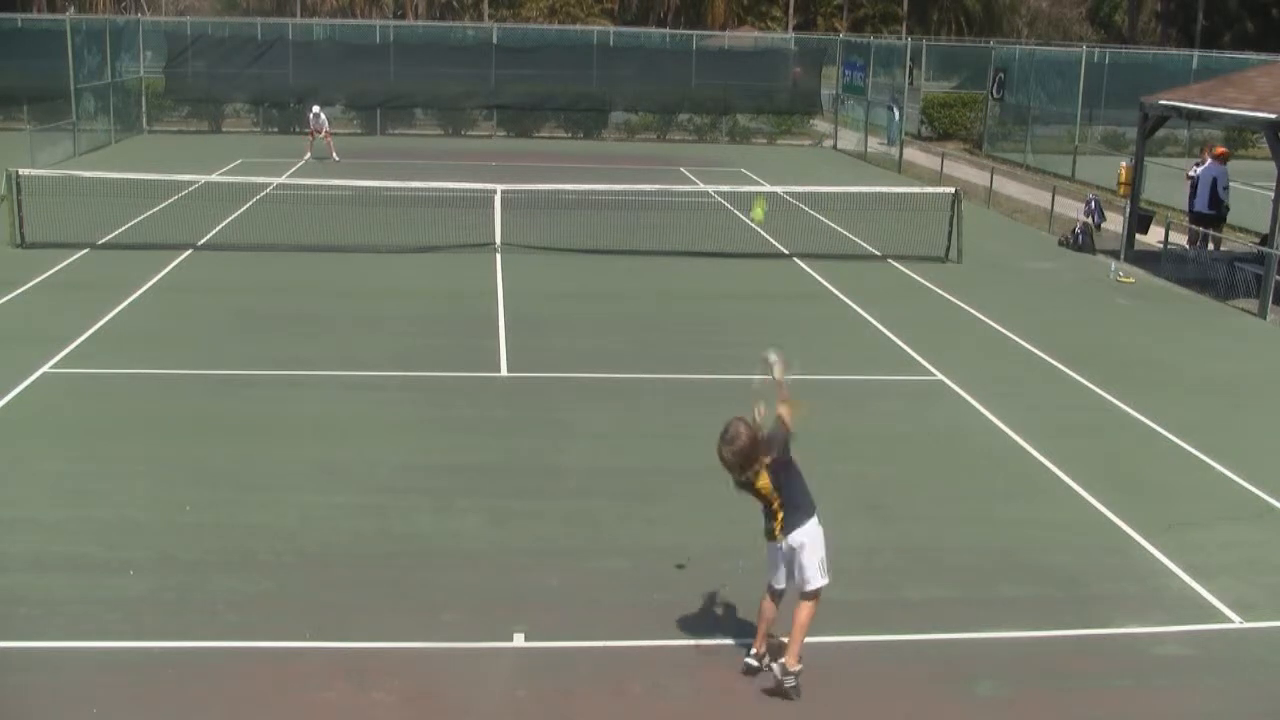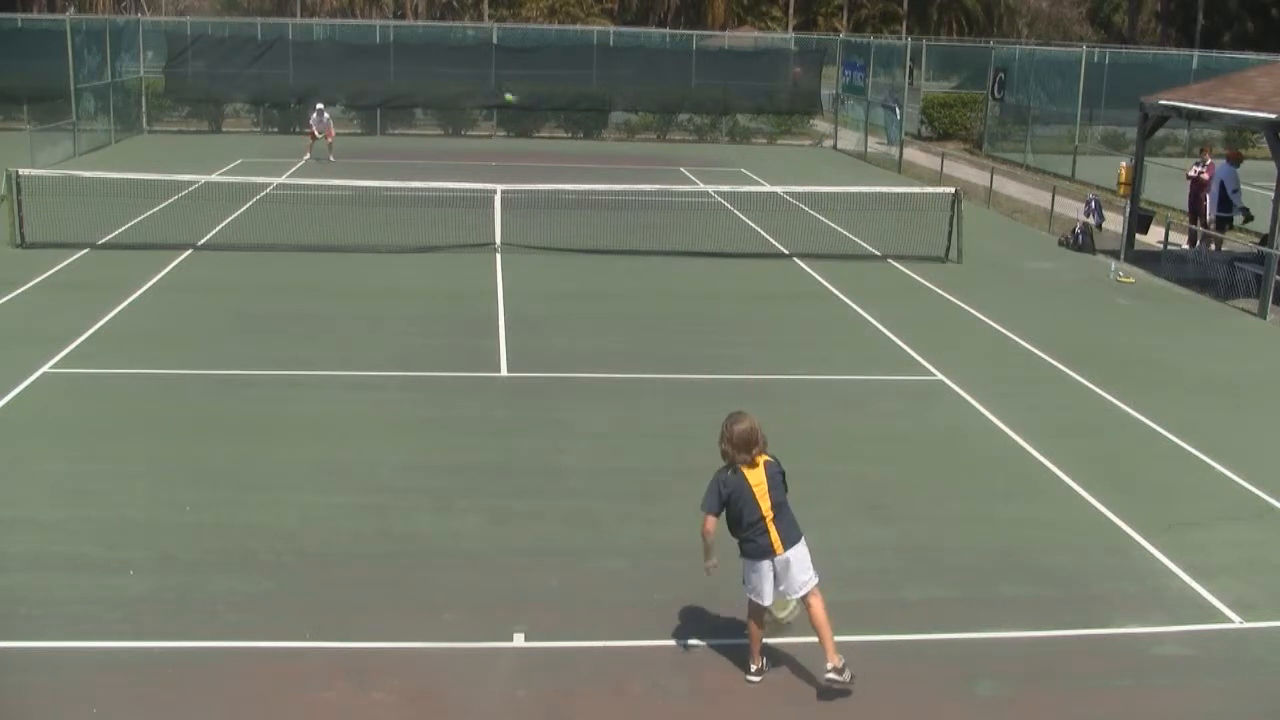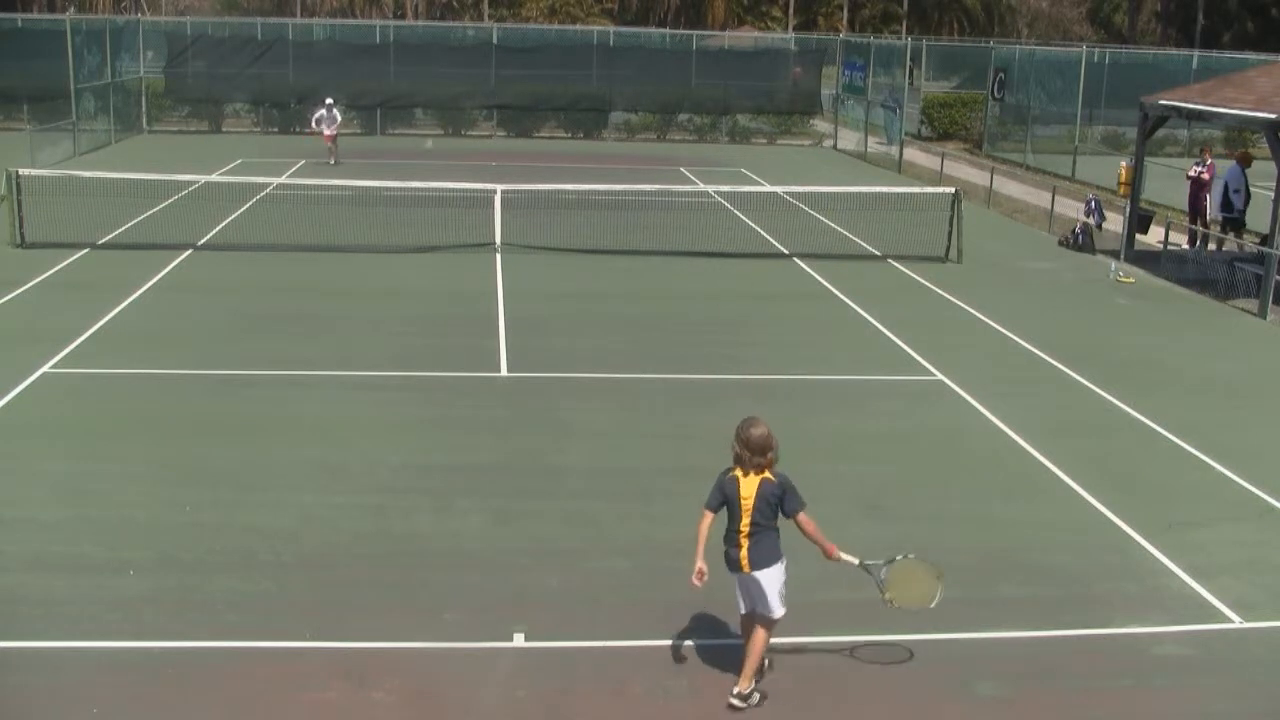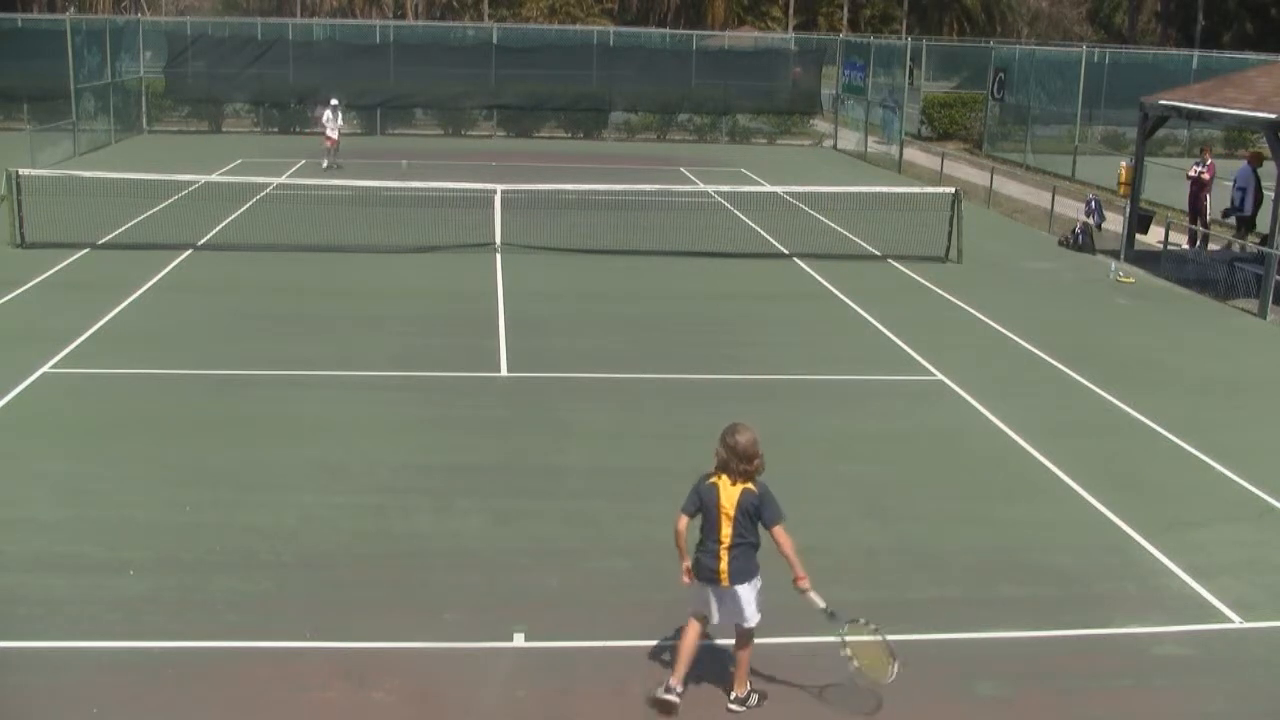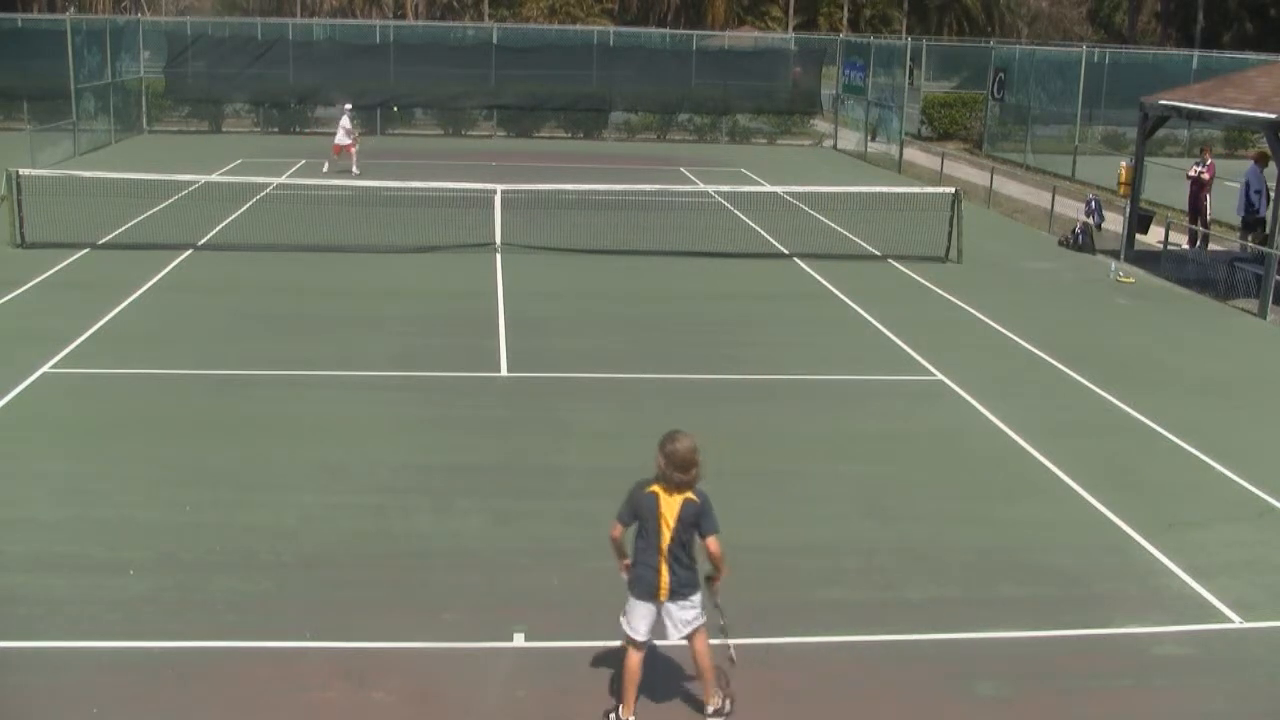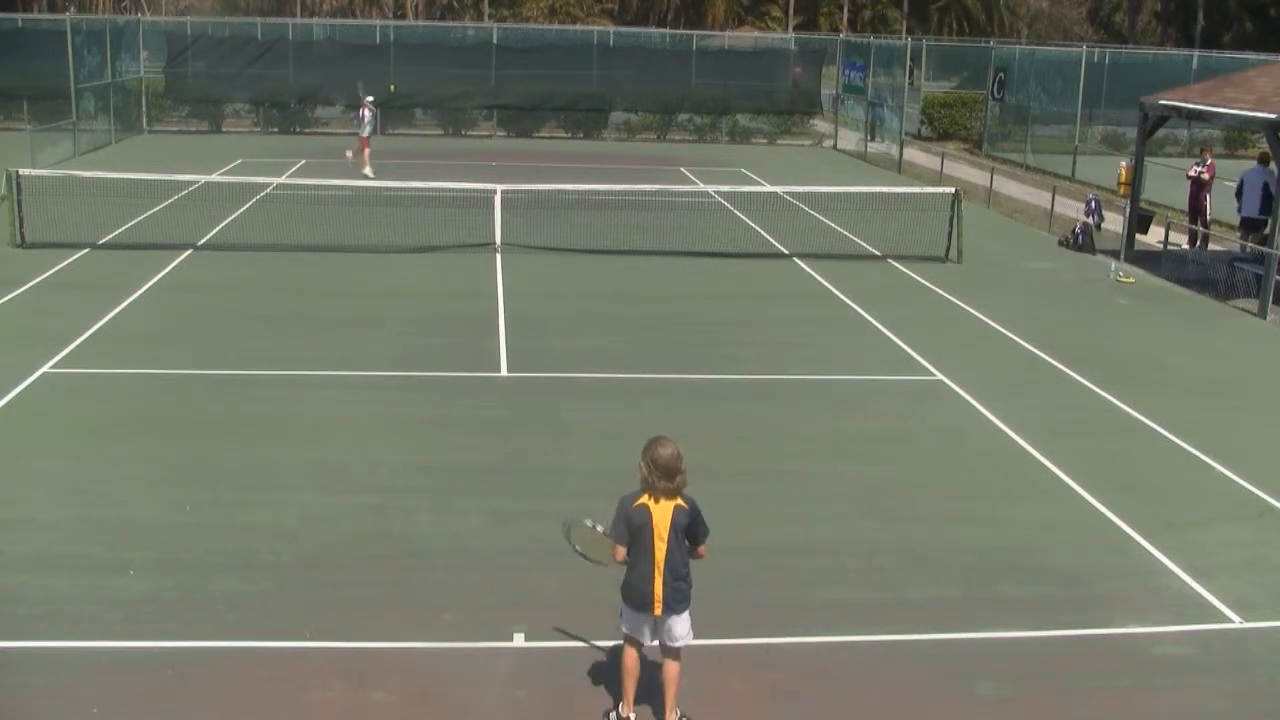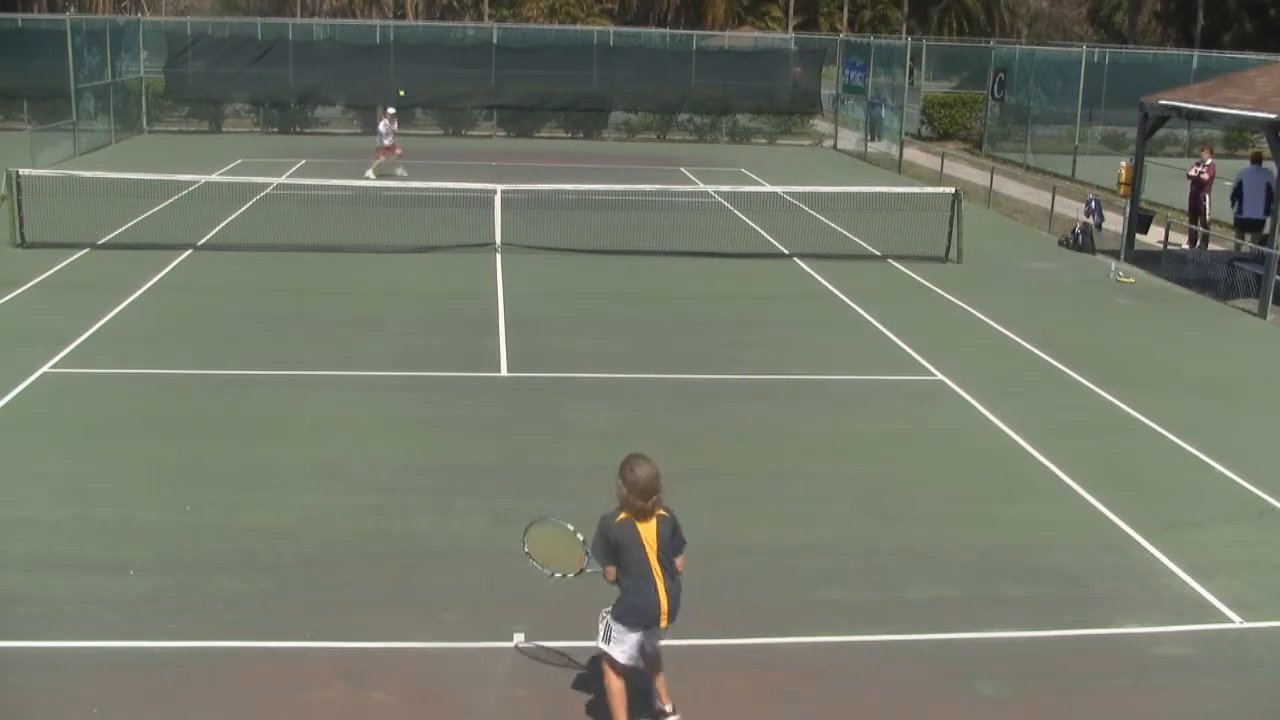
dt=0.4s
person 1, frame 1
left shoulder: (737, 471)
right shoulder: (773, 454)
right elbow: (784, 415)
left wrist: (756, 420)
right wrist: (781, 384)
left hip: (776, 533)
right hip: (802, 529)
left knee: (774, 591)
right knee: (810, 596)
left ankle: (757, 653)
right ankle: (790, 665)
person 1, frame 2
left shoulder: (723, 479)
right shoulder: (774, 465)
left elbow: (709, 525)
left wrist: (708, 555)
left hip: (755, 553)
right hip: (790, 544)
left knee: (757, 607)
right knee: (811, 597)
left ankle: (755, 665)
right ankle: (834, 662)
person 1, frame 3
left shoulder: (726, 479)
right shoulder: (778, 483)
left elbow: (705, 519)
right elbow: (802, 521)
left wrist: (699, 559)
right wrist: (827, 547)
left hip: (735, 559)
right hip: (767, 562)
left knee: (748, 615)
right knee: (765, 621)
left ankle: (756, 665)
right ankle: (743, 688)
person 1, frame 4
left shoulder: (705, 484)
right shoulder: (758, 493)
left elbow: (681, 525)
right elbow: (780, 536)
left wrist: (685, 559)
right wrist: (798, 572)
left hip: (706, 569)
right hip: (742, 574)
left knee: (697, 620)
right knee: (744, 630)
left ankle: (675, 685)
right ankle: (739, 693)
person 1, frame 5
left shoulder: (641, 492)
right shoulder: (698, 500)
left elbow: (616, 534)
right elbow: (714, 550)
left wrist: (623, 558)
right wrist: (718, 574)
left hip: (643, 585)
right hip: (682, 587)
left knee: (635, 647)
right knee: (697, 636)
person 1, frame 6
left shoulder: (629, 505)
right shoulder: (687, 506)
left elbow: (619, 556)
right elbow: (700, 551)
left hip: (637, 594)
right hip: (675, 596)
left knee: (633, 644)
right knee: (672, 653)
person 1, frame 7
left shoulder: (610, 524)
right shoulder: (667, 518)
left elbow: (611, 575)
right elbow: (678, 566)
left hip: (632, 612)
right hip: (669, 608)
left knee: (611, 665)
right knee: (648, 649)
